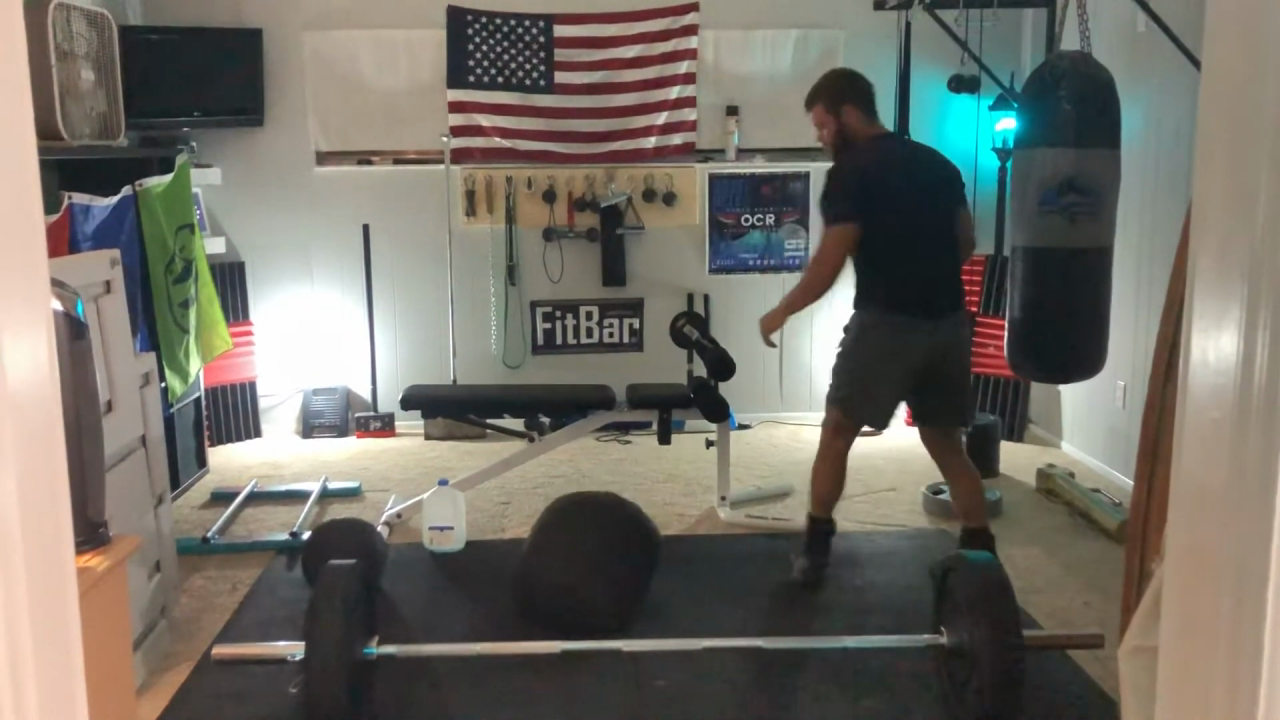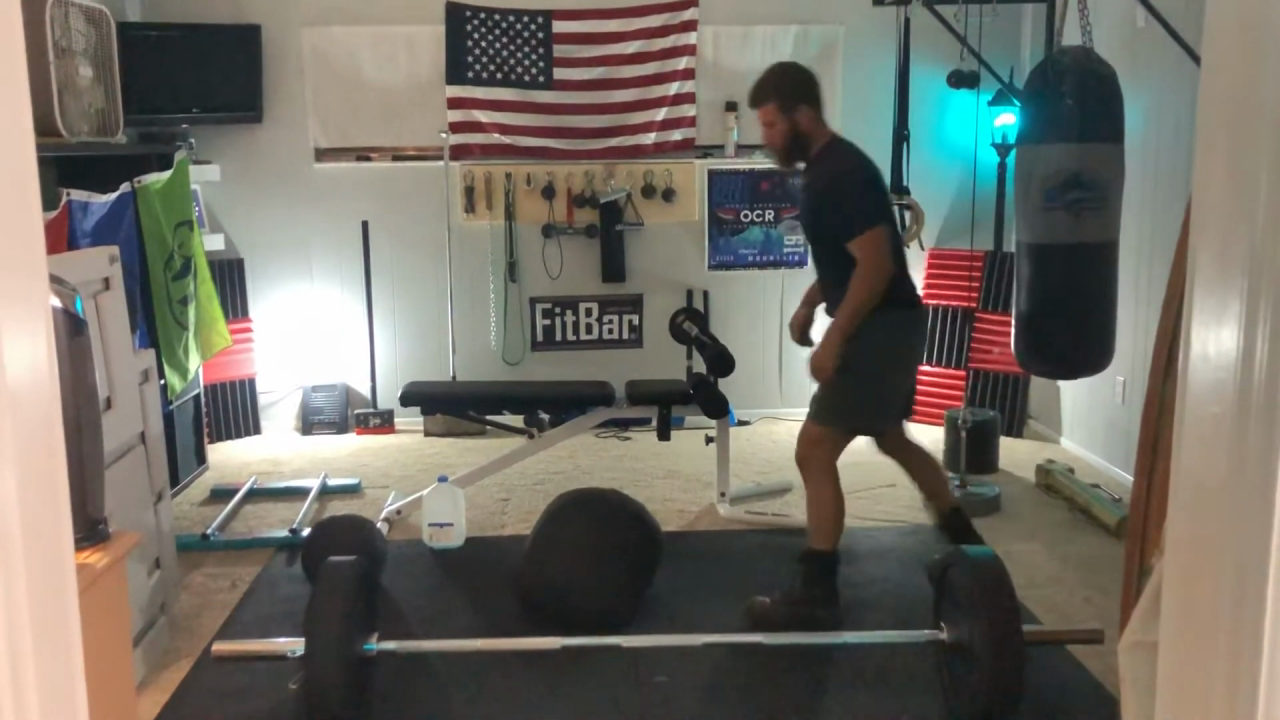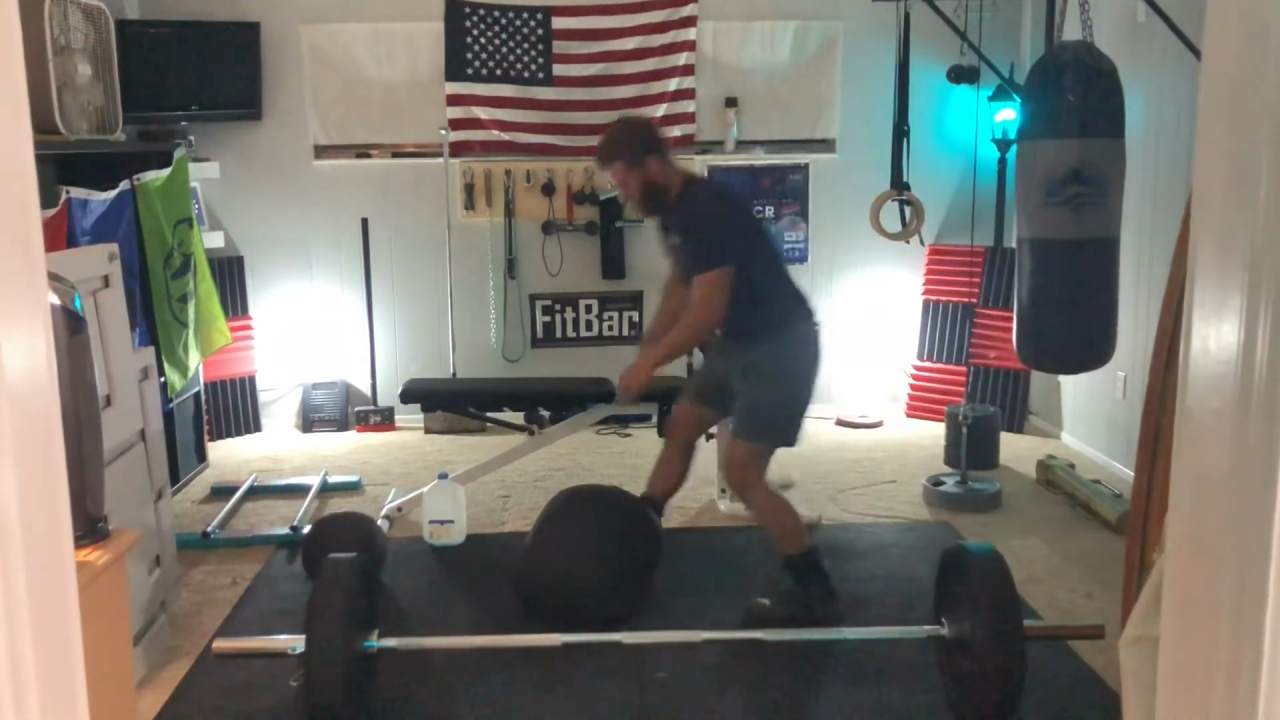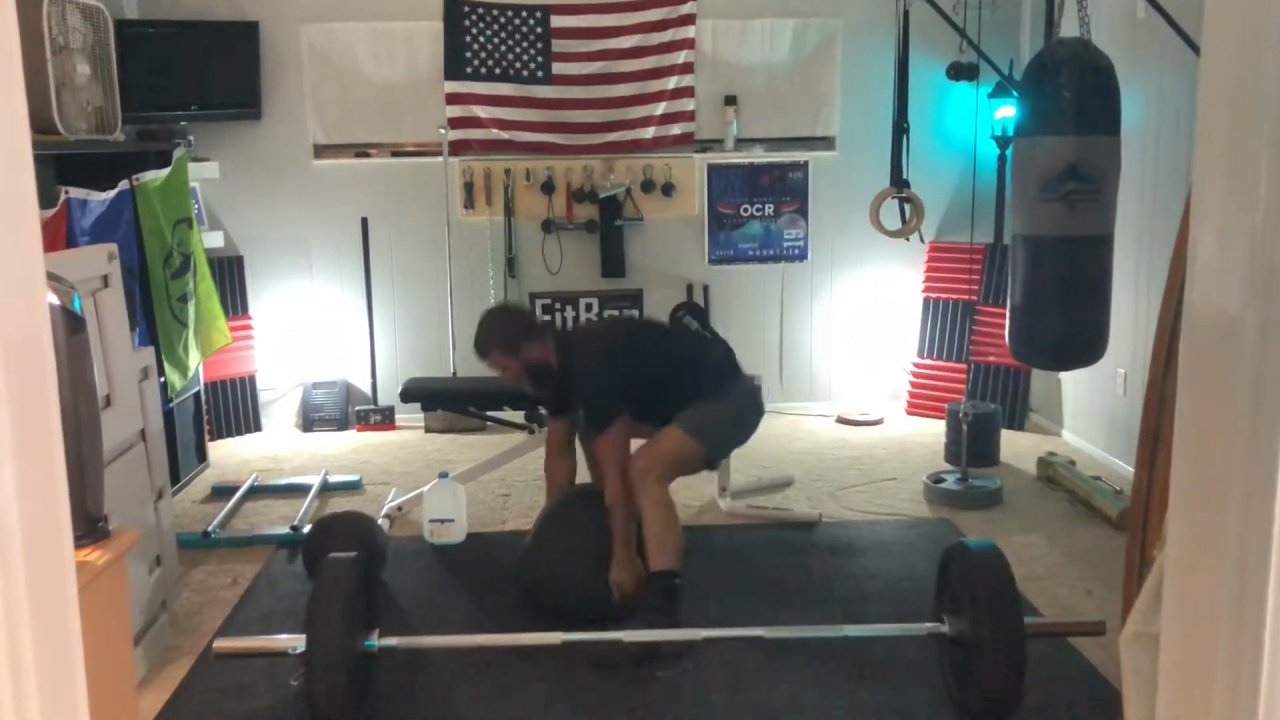
dt=0.5s
person 1, frame 1
left shoulder: (851, 173)
right shoulder: (935, 164)
left elbow: (830, 261)
right elbow: (966, 239)
left wrist: (779, 313)
left hip: (884, 325)
right hip: (949, 325)
left knee: (836, 436)
right knee: (947, 446)
left ankle: (815, 553)
person 1, frame 2
left shoulder: (840, 175)
right shoulder: (828, 167)
left elbow: (877, 266)
left wrist: (832, 343)
right wrist: (808, 303)
left hip: (880, 327)
right hip: (889, 325)
left knee: (813, 451)
right knee: (888, 438)
left ankle: (816, 594)
right ankle: (964, 542)
person 1, frame 3
left shoulder: (707, 211)
right shoulder: (674, 209)
left elbow: (707, 310)
right elbow: (679, 286)
left wrist: (647, 363)
right wrist: (650, 343)
left hip: (781, 345)
right hip: (738, 339)
left knee: (741, 472)
right knee: (680, 427)
left ankle: (814, 595)
person 1, frame 4
left shoulder: (593, 365)
right shoulder: (557, 363)
left elbow: (615, 466)
right elbow: (559, 452)
left wrist: (623, 559)
left hip: (730, 398)
left knee: (647, 471)
right knee: (593, 433)
left ankle: (659, 615)
